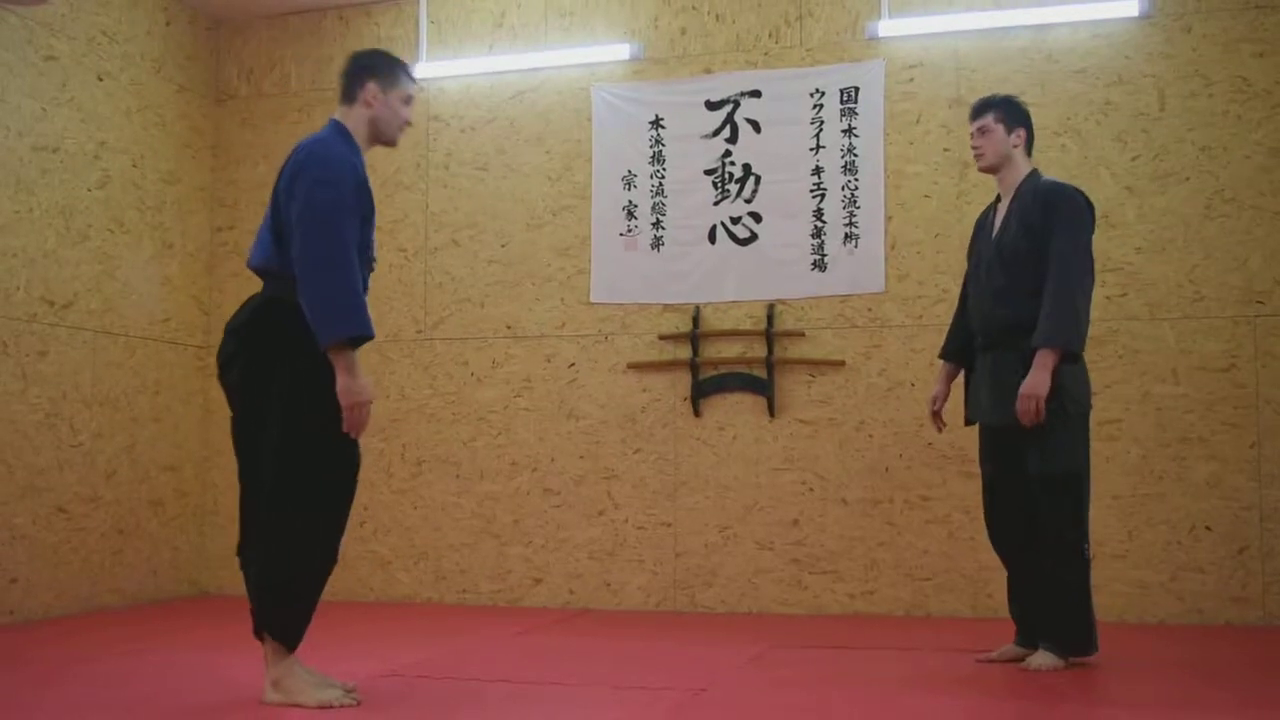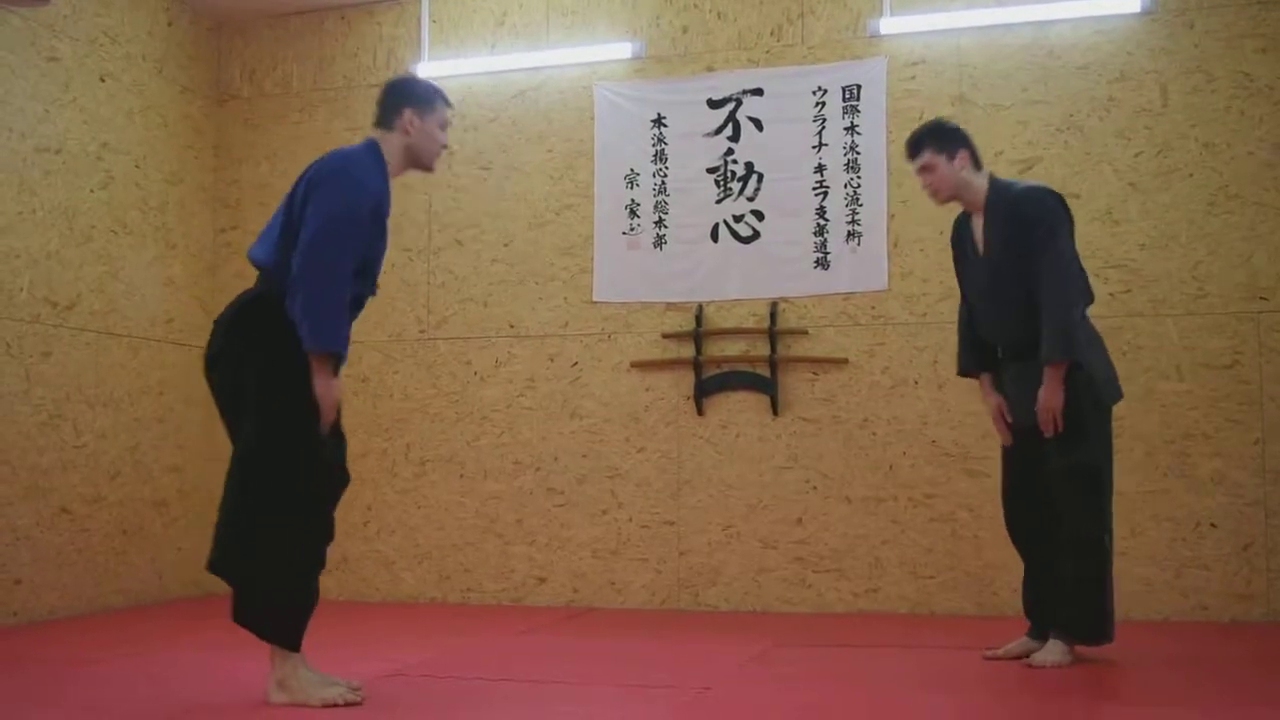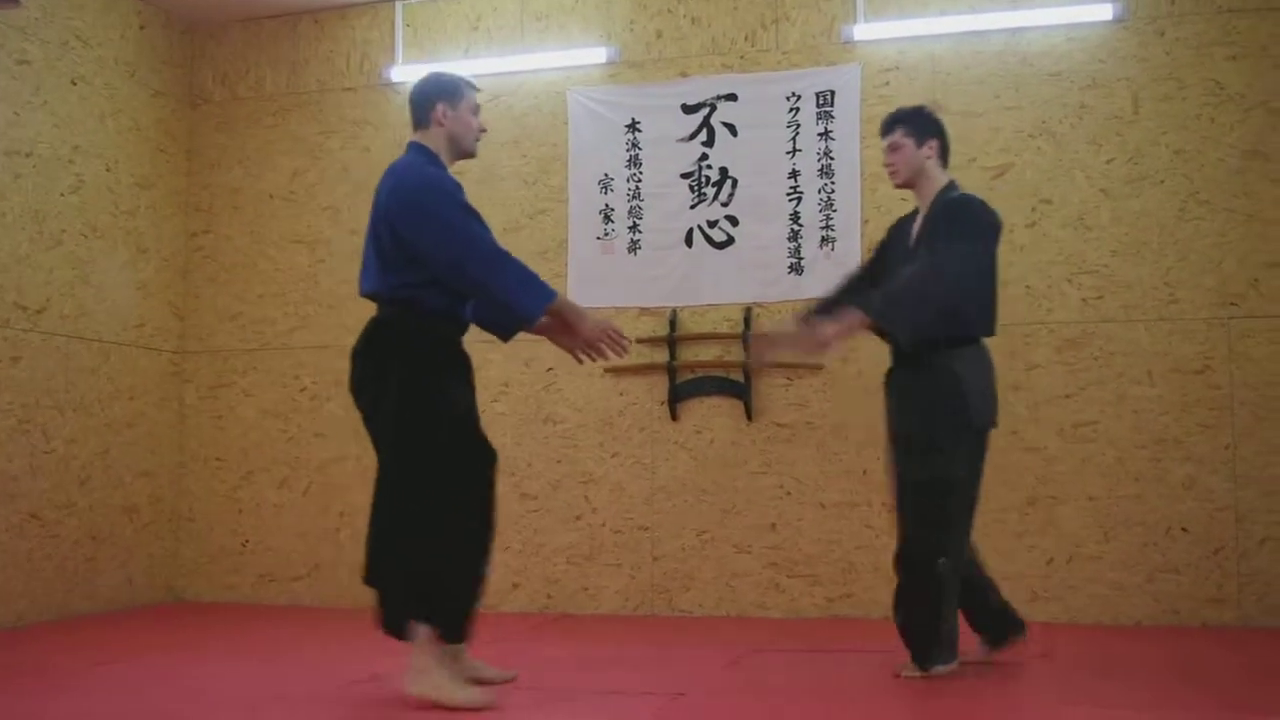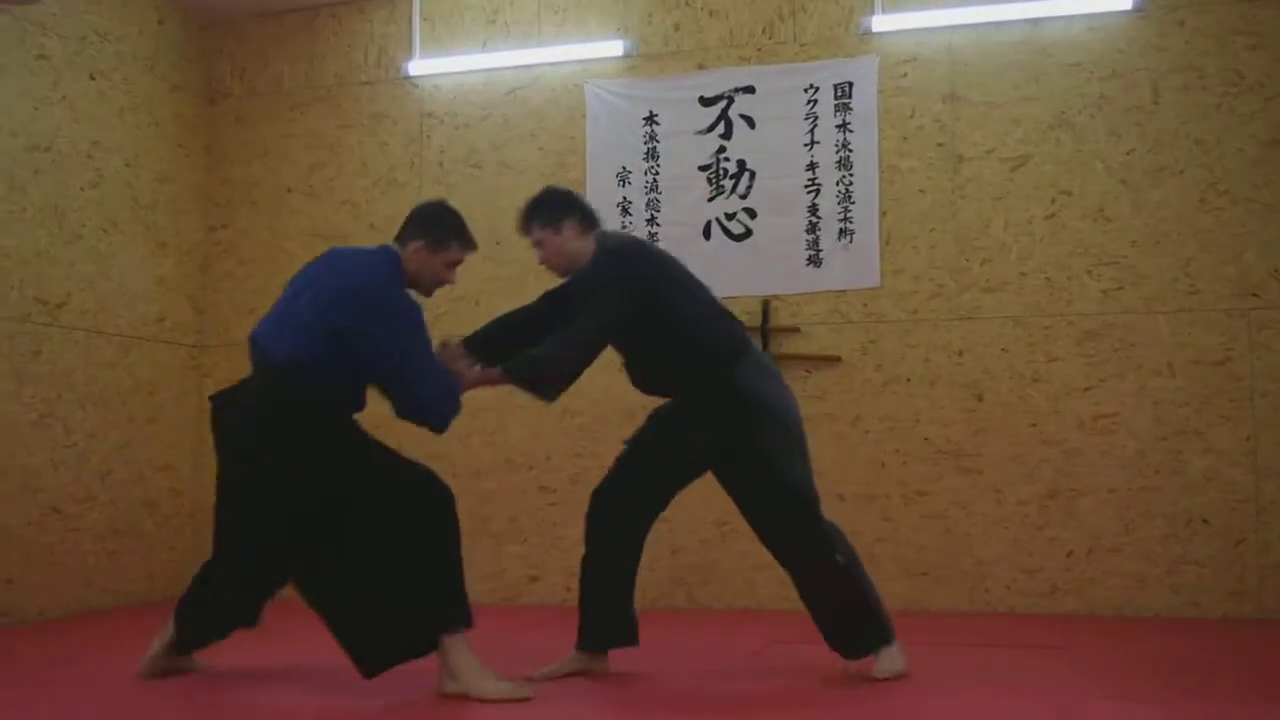
dt=1s
person 1, frame 1
left shoulder: (332, 158)
right shoulder: (331, 158)
right elbow: (324, 271)
left wrist: (334, 364)
right wrist: (346, 367)
left hip: (278, 346)
right hip: (282, 349)
left knee: (298, 501)
right knee: (299, 502)
left ankle: (282, 664)
right ankle: (281, 672)
person 1, frame 2
left shoulder: (359, 175)
right shoulder: (353, 174)
right elbow: (318, 277)
left wrist: (321, 368)
right wrist: (324, 371)
left hip: (282, 348)
right hip: (267, 347)
left knee: (306, 498)
right knee: (287, 502)
left ankle: (290, 658)
right ankle: (287, 672)
person 1, frame 3
left shoulder: (420, 182)
right shoulder: (419, 183)
left elbow: (462, 280)
right elbow: (483, 264)
left wrist: (544, 327)
right wrist: (571, 314)
left hip: (418, 356)
right hip: (409, 359)
left knee: (430, 503)
right knee: (447, 500)
left ankle: (445, 655)
right ankle: (426, 663)
person 1, frame 4
left shoulder: (337, 264)
right shoulder: (384, 297)
right elbow: (426, 400)
right wrist: (454, 383)
left hip: (261, 412)
right hip: (295, 419)
left knee: (254, 545)
right knee: (419, 508)
left ankle: (170, 648)
right ankle: (458, 663)
person 2, frame 1
left shoulder: (1059, 201)
right shoulder: (989, 219)
left elbow: (1068, 291)
right elbow: (972, 303)
left wrist: (1042, 371)
right wrist: (946, 376)
left hip: (1046, 383)
right hip: (996, 384)
left knee: (1056, 516)
right knee: (1007, 515)
left ankle: (1064, 638)
right ankle: (1031, 632)
person 2, frame 2
left shoulder: (1032, 206)
right shoulder: (963, 231)
left elbow: (1062, 297)
left wrist: (1054, 381)
right wrist: (988, 388)
left hip: (1067, 378)
right hip: (1016, 381)
left knee: (1076, 508)
right knee: (1026, 510)
left ankle: (1071, 631)
right ankle: (1043, 626)
person 2, frame 3
left shoulder: (970, 217)
right shoulder: (906, 228)
left elbow: (928, 283)
right elbow: (866, 284)
left wrist: (843, 323)
right wrist: (802, 326)
left hip: (950, 384)
right hip: (913, 383)
left knee: (929, 524)
right knee: (929, 521)
left ankle: (934, 649)
right ankle: (998, 623)
person 2, frame 4
left shoulder: (623, 263)
right shoulder: (598, 277)
left elbow: (573, 346)
right elbow: (534, 322)
left wrist: (483, 376)
right wrist: (460, 352)
left hip: (745, 400)
right hip: (694, 405)
left knee: (794, 522)
right knee: (614, 511)
left ankle: (876, 641)
right ankle: (594, 647)
